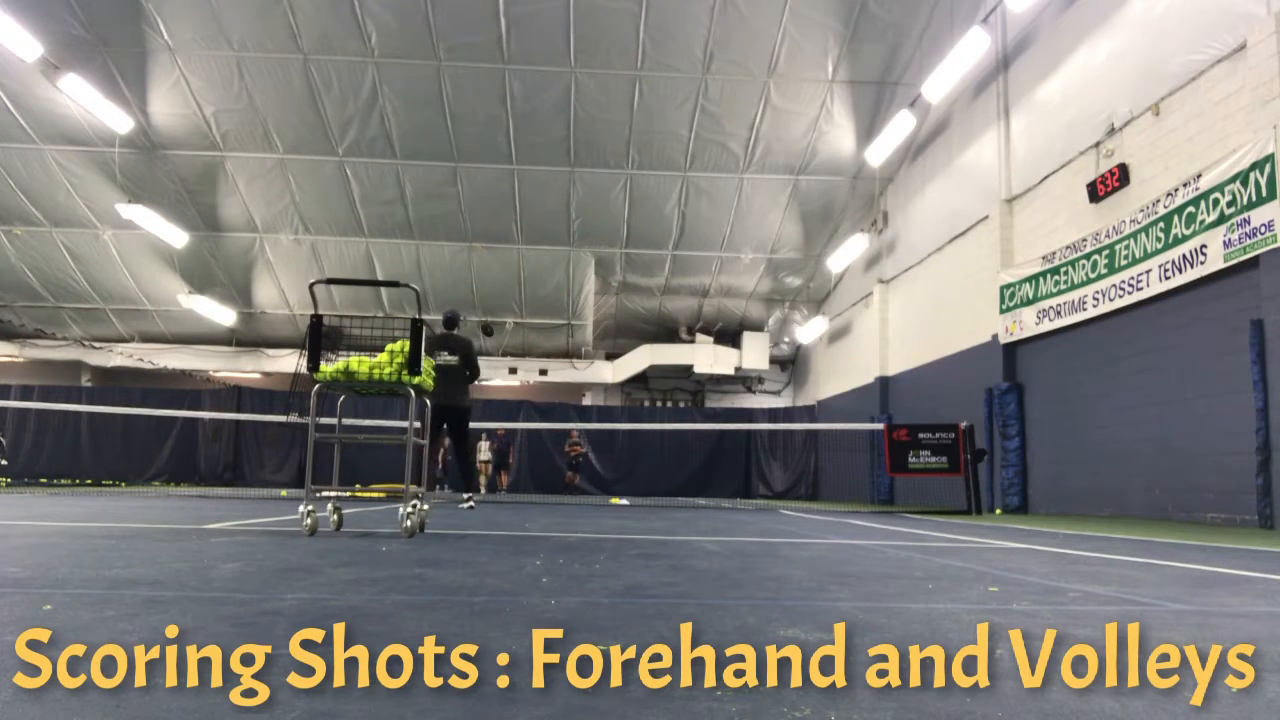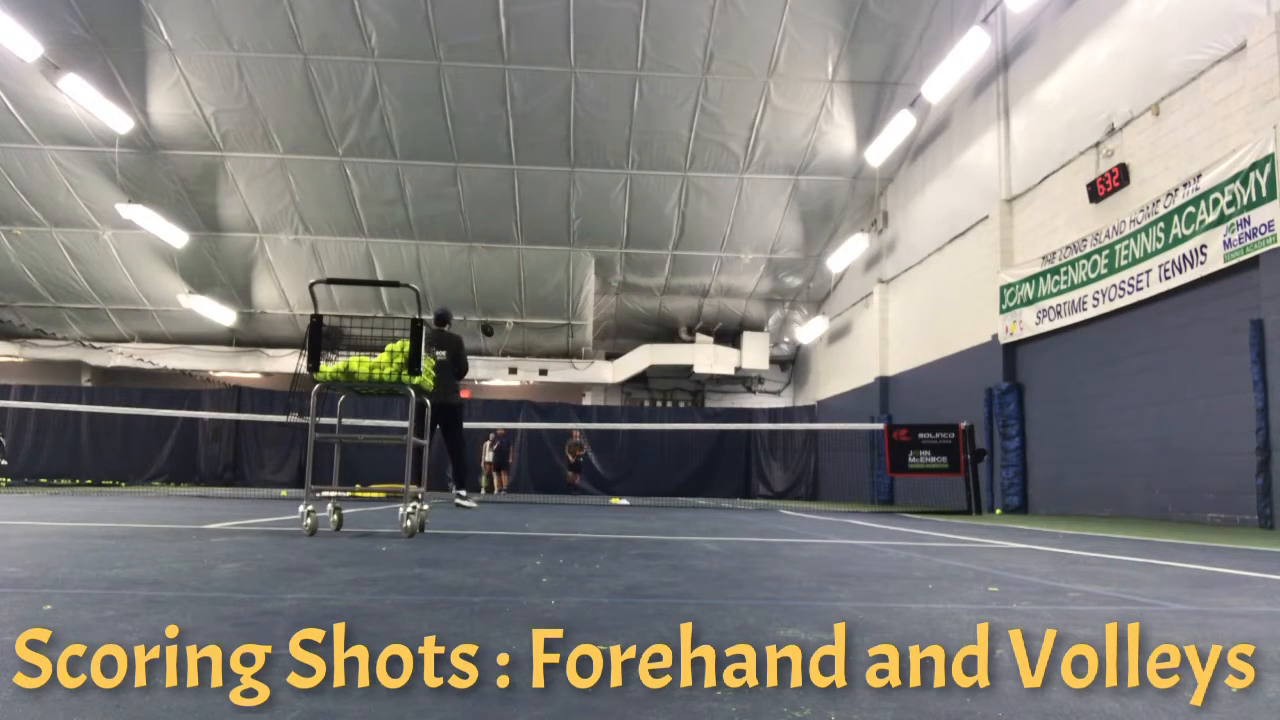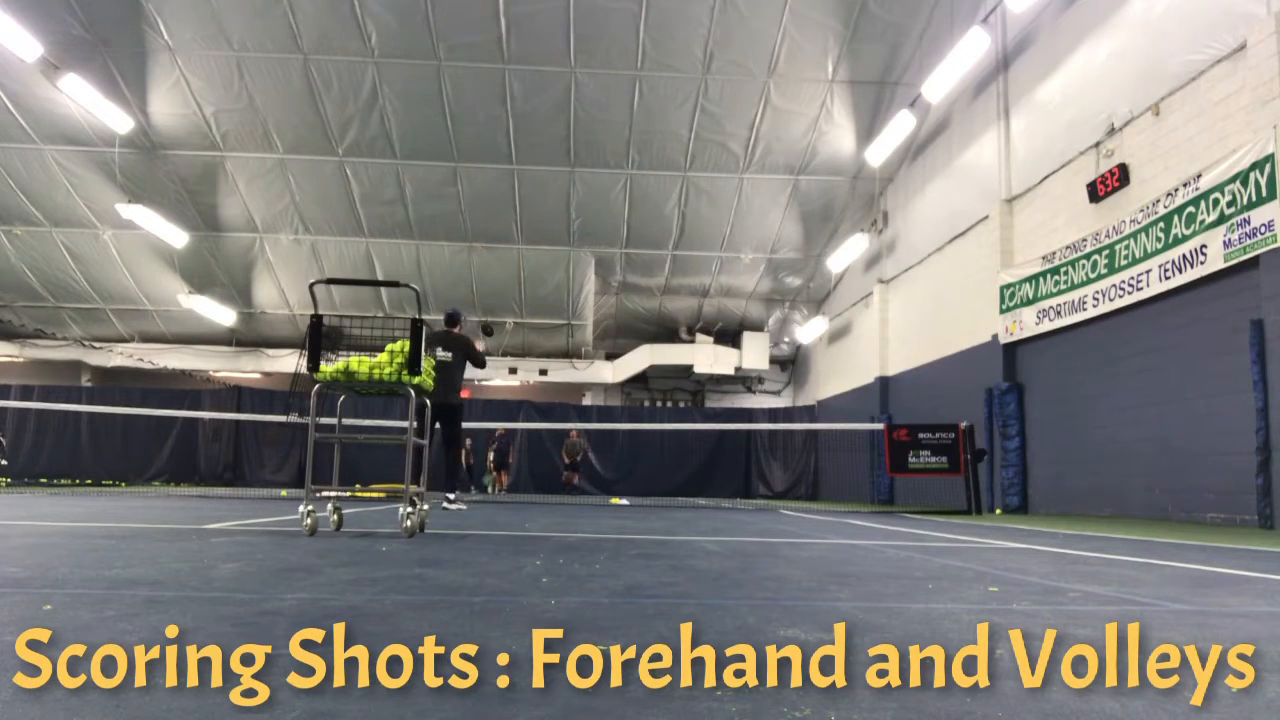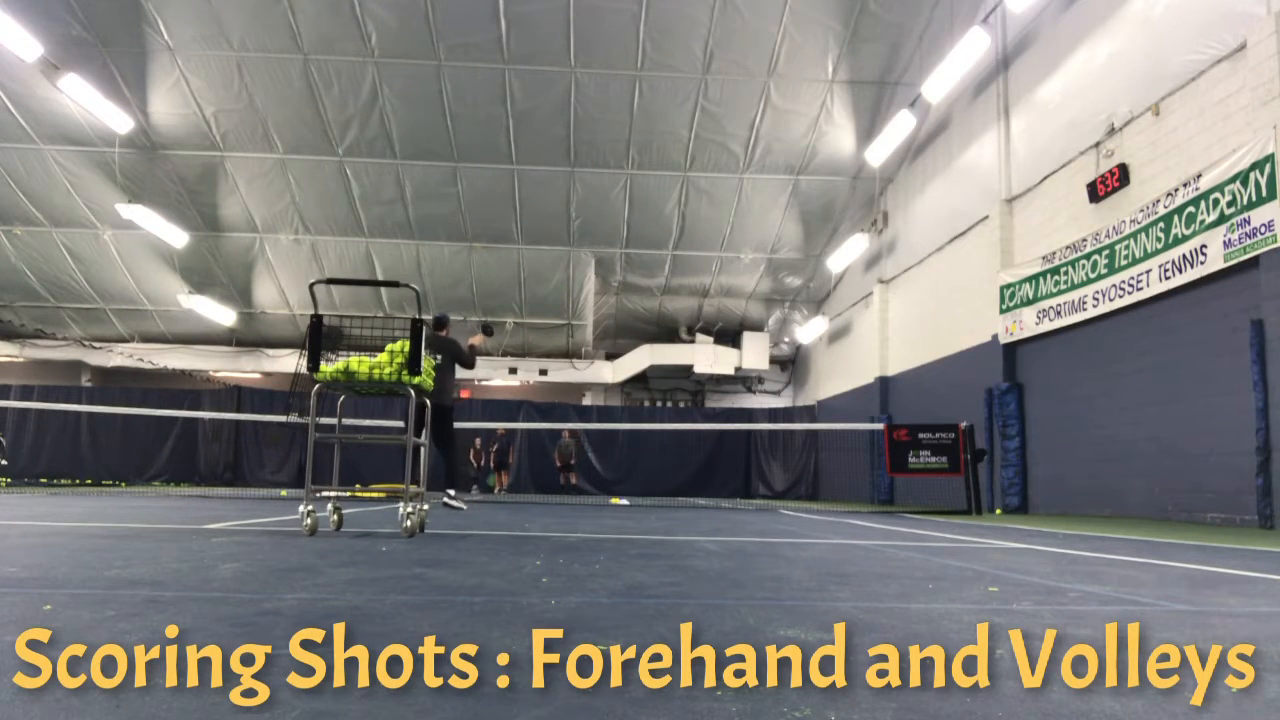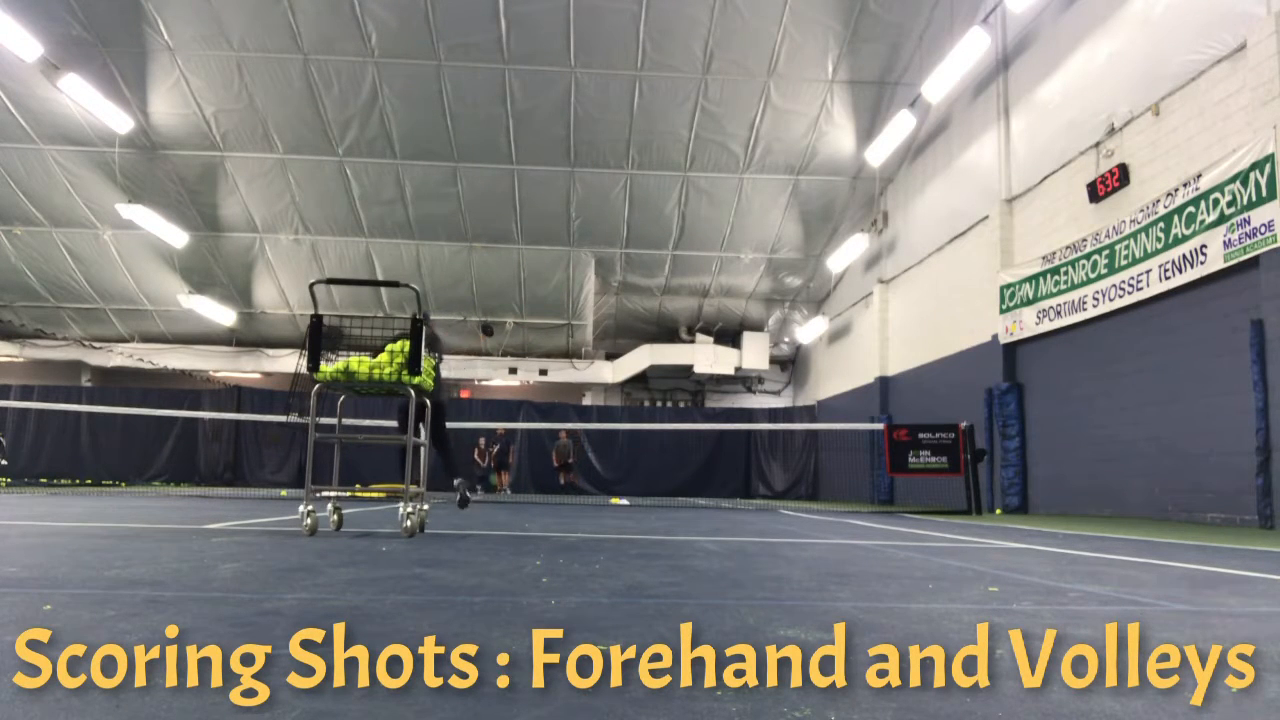
dt=0.4s
person 1, frame 1
left shoulder: (430, 343)
right shoulder: (465, 344)
right elbow: (475, 373)
left hip: (434, 403)
right hip: (459, 404)
right knee: (463, 451)
right ankle: (468, 495)
person 1, frame 2
right shoulder: (455, 340)
right elbow: (463, 368)
left hip: (425, 400)
right hip: (450, 401)
right knee: (456, 448)
right ankle: (461, 492)
person 1, frame 3
left shoulder: (428, 339)
right shoulder: (463, 341)
right elbow: (481, 363)
right wrist: (479, 350)
left hip: (426, 399)
right hip: (450, 401)
right knee: (452, 449)
right ankle: (450, 496)
person 1, frame 4
right shoulder: (450, 344)
right elbow: (469, 364)
right wrist: (472, 346)
left hip: (416, 402)
right hip: (441, 403)
right knee: (447, 448)
right ankle: (450, 492)
person 1, frame 5
left shoulder: (405, 340)
right shoulder: (435, 340)
left hip: (411, 400)
right hip: (435, 400)
left knee: (406, 447)
right knee: (443, 444)
right ankle: (457, 480)
